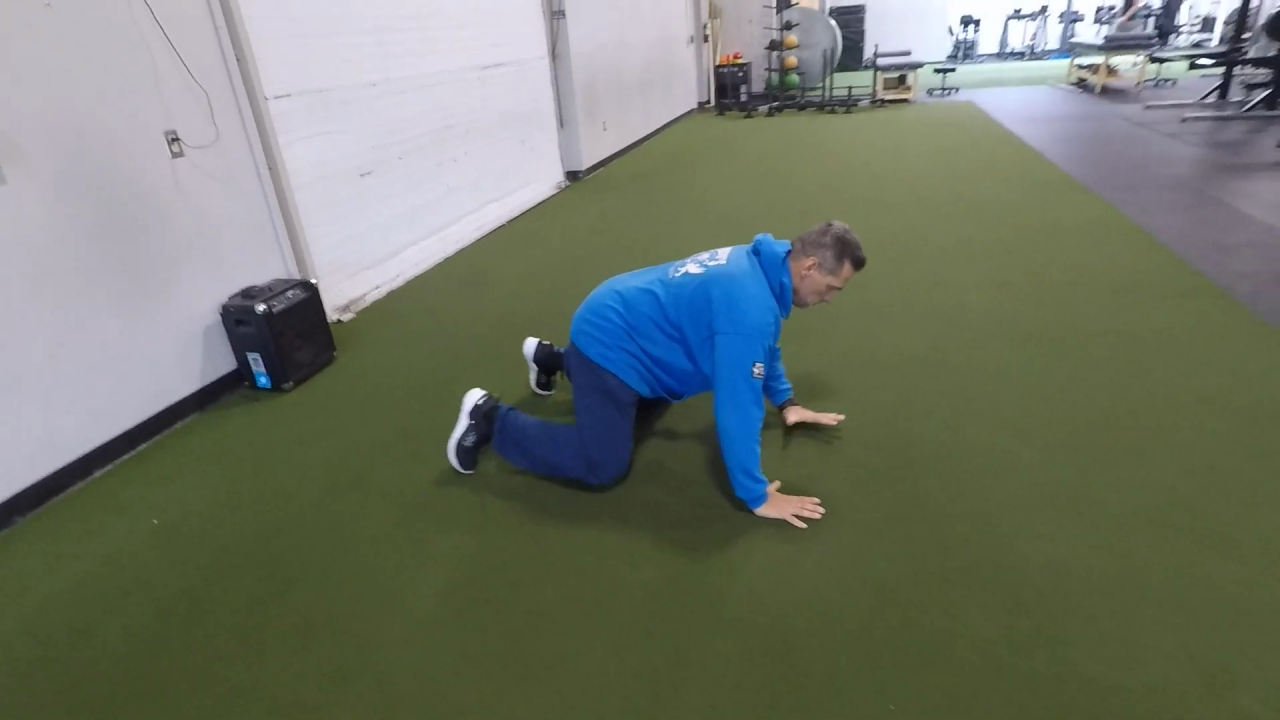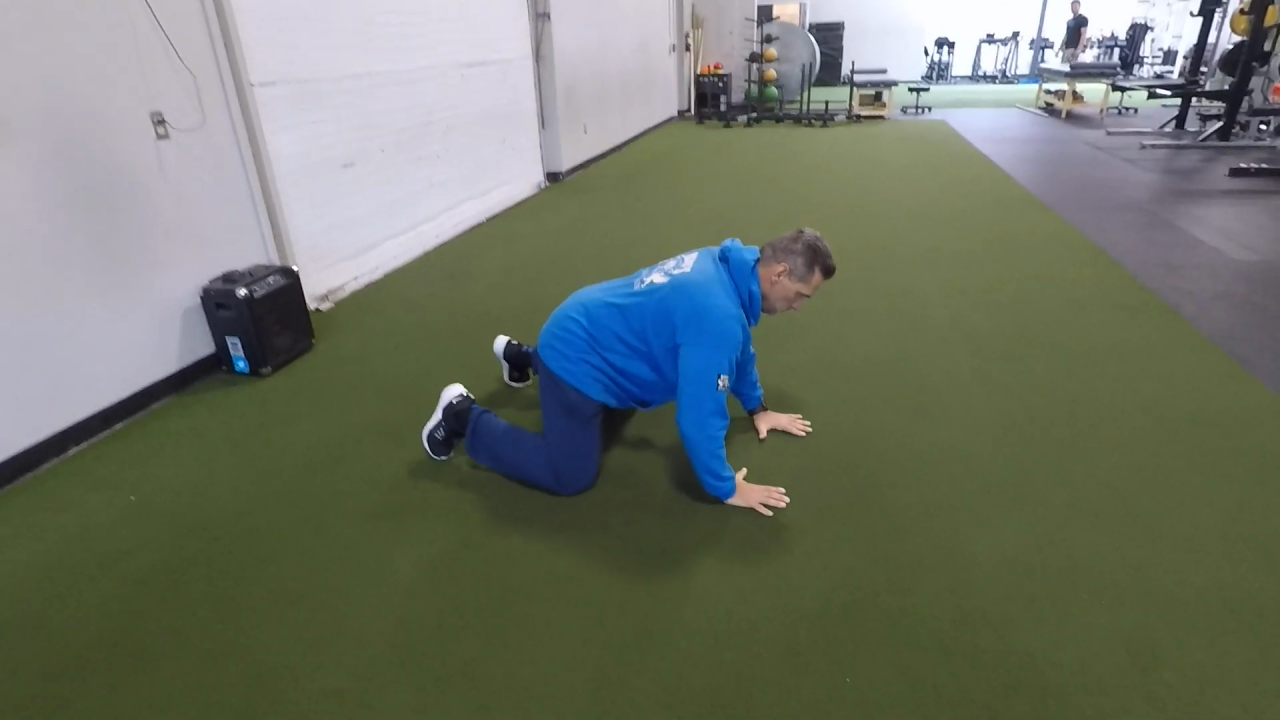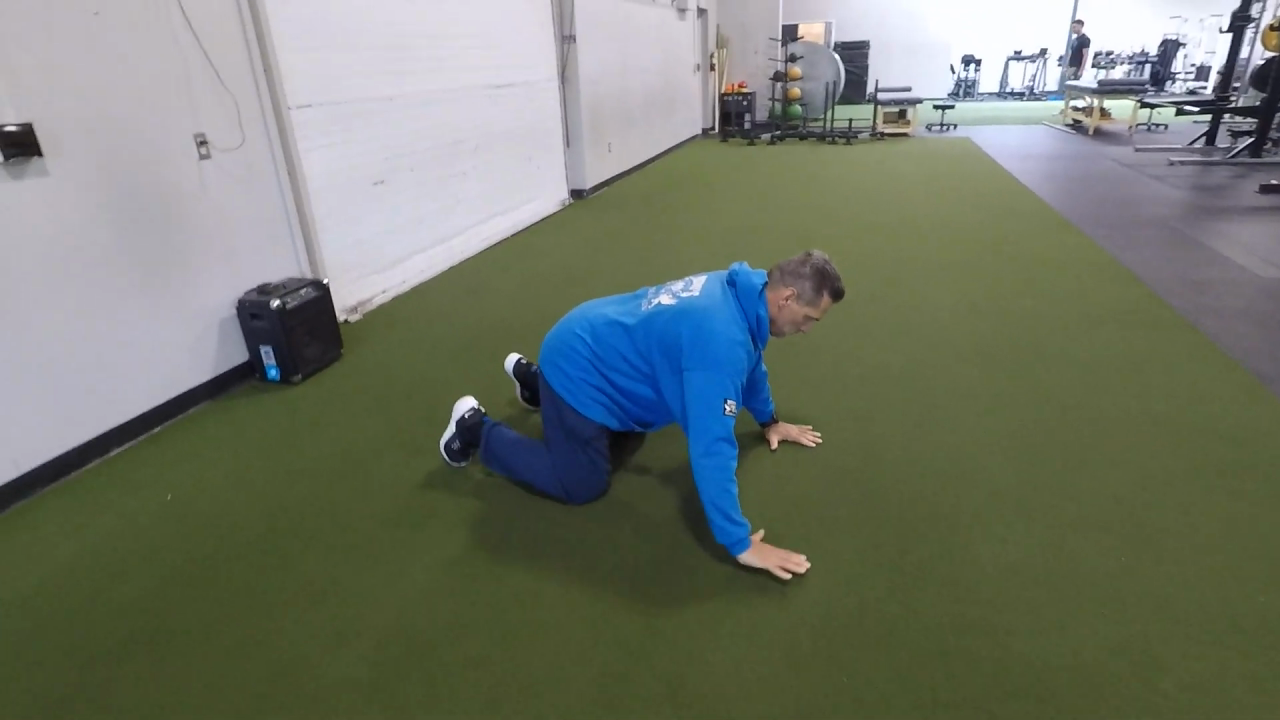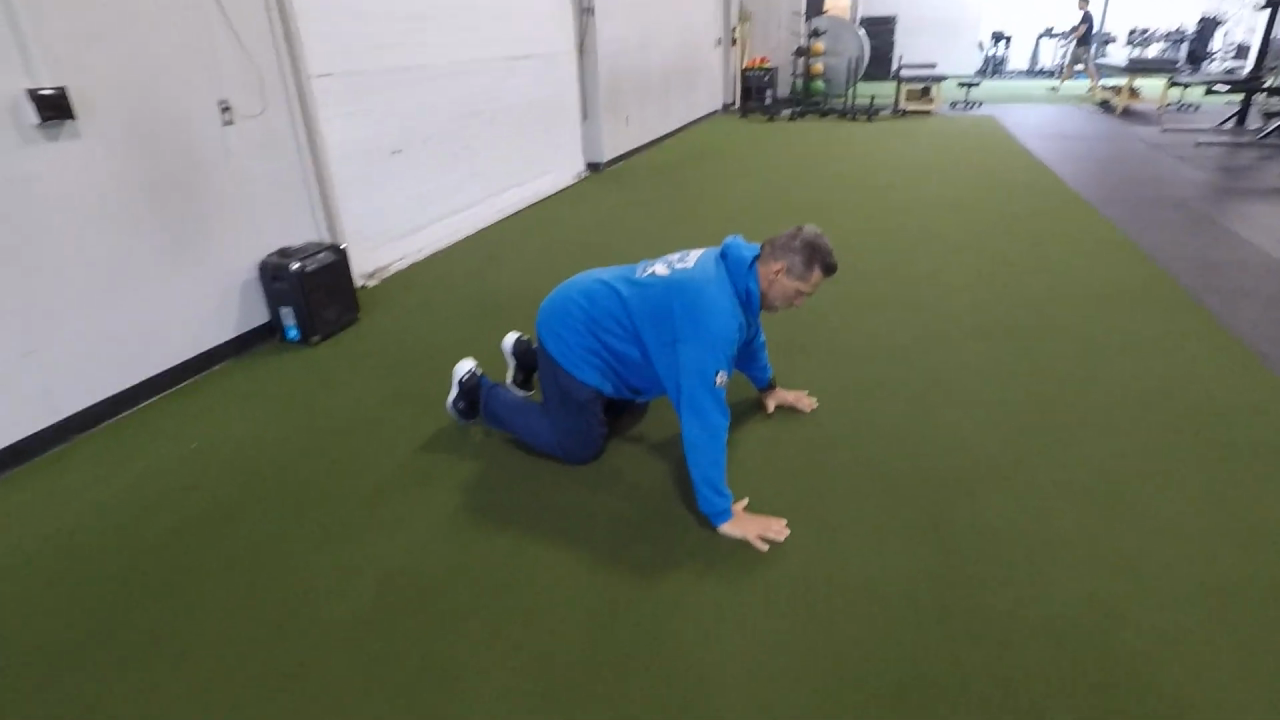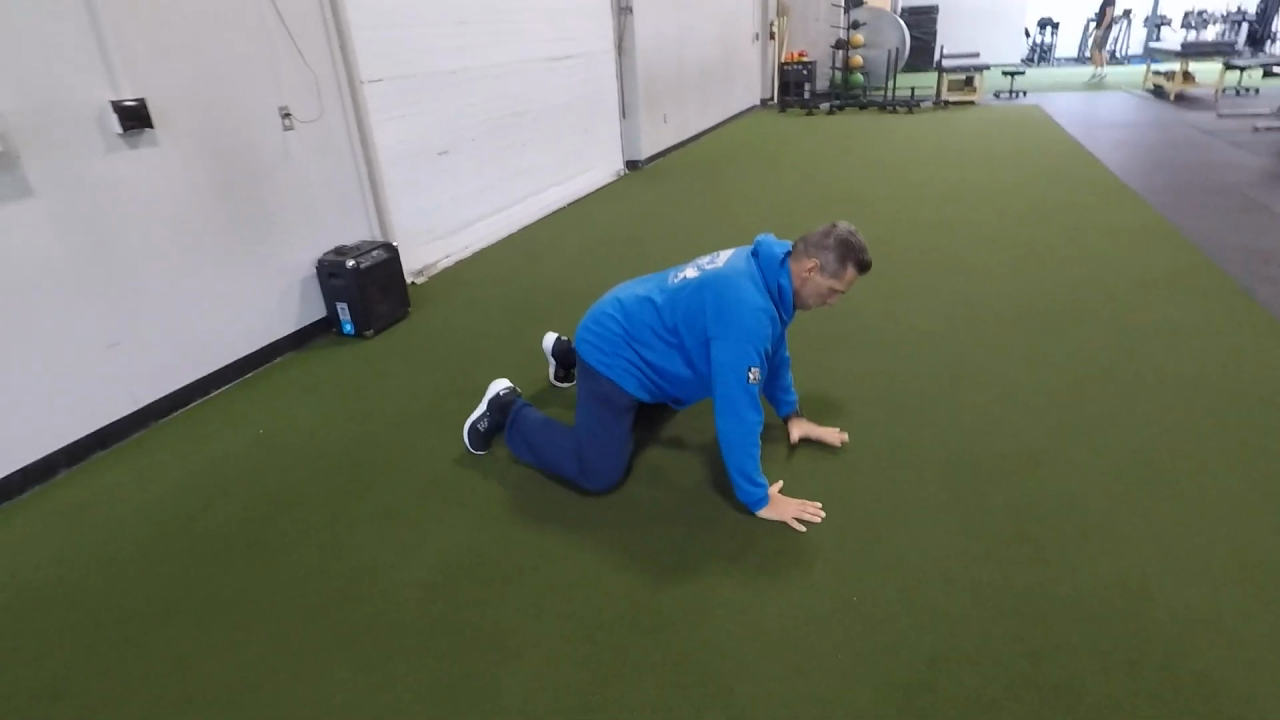
dt=0.4s
person 1, frame 1
left shoulder: (760, 264)
right shoulder: (751, 307)
left elbow: (764, 346)
right elbow: (739, 409)
left wrist: (786, 403)
right wrist: (757, 497)
left hip: (617, 318)
right hip: (609, 341)
left knee: (653, 402)
right knee: (602, 466)
left ankle: (554, 358)
right ankle: (491, 420)
person 1, frame 2
left shoulder: (730, 267)
right shoulder: (717, 315)
left elbow: (738, 350)
right elbow: (700, 417)
left wrist: (756, 408)
right wrist: (726, 488)
left hip: (585, 329)
right hip: (577, 356)
left knee: (622, 404)
right knee: (571, 476)
left ankle: (523, 356)
right ankle: (463, 417)
person 1, frame 3
left shoulder: (741, 291)
right shoulder: (721, 338)
left elbow: (749, 364)
right elbow: (712, 448)
left wrist: (769, 420)
right wrist: (740, 544)
left hip: (588, 339)
right hip: (578, 370)
left knee: (627, 434)
right knee: (583, 486)
left ankle: (533, 377)
right ankle: (477, 429)
person 1, frame 4
left shoulder: (736, 267)
right shoulder: (714, 312)
left elbow: (747, 332)
right elbow: (704, 420)
left wrist: (767, 386)
right wrist: (721, 514)
left hip: (593, 313)
right hip: (573, 334)
left knee: (628, 406)
right knee: (580, 446)
left ankle: (529, 356)
right ankle: (477, 389)
person 1, frame 5
left shoulder: (767, 267)
right shoulder: (747, 310)
left elbow: (772, 350)
right elbow: (738, 413)
left wrist: (791, 415)
right wrist: (758, 499)
left hip: (634, 328)
right hip: (613, 352)
left knee: (666, 399)
right knee: (598, 474)
left ankle: (568, 353)
right ankle: (507, 410)
